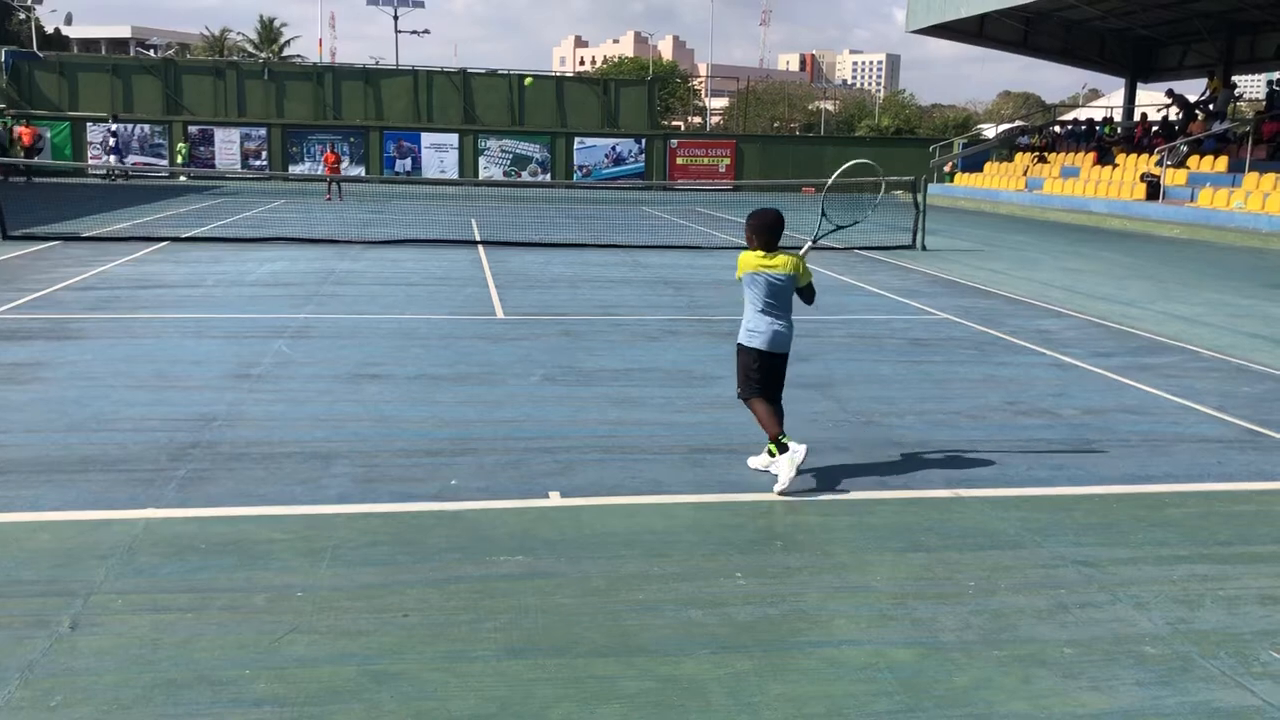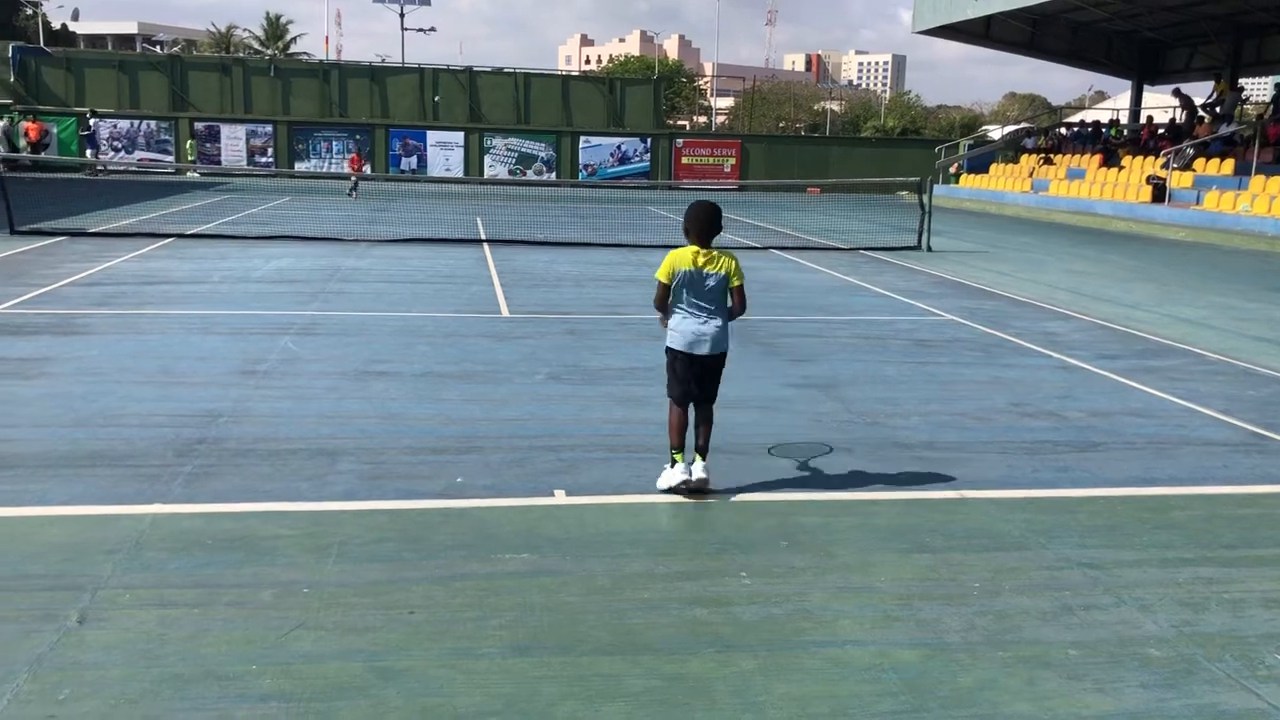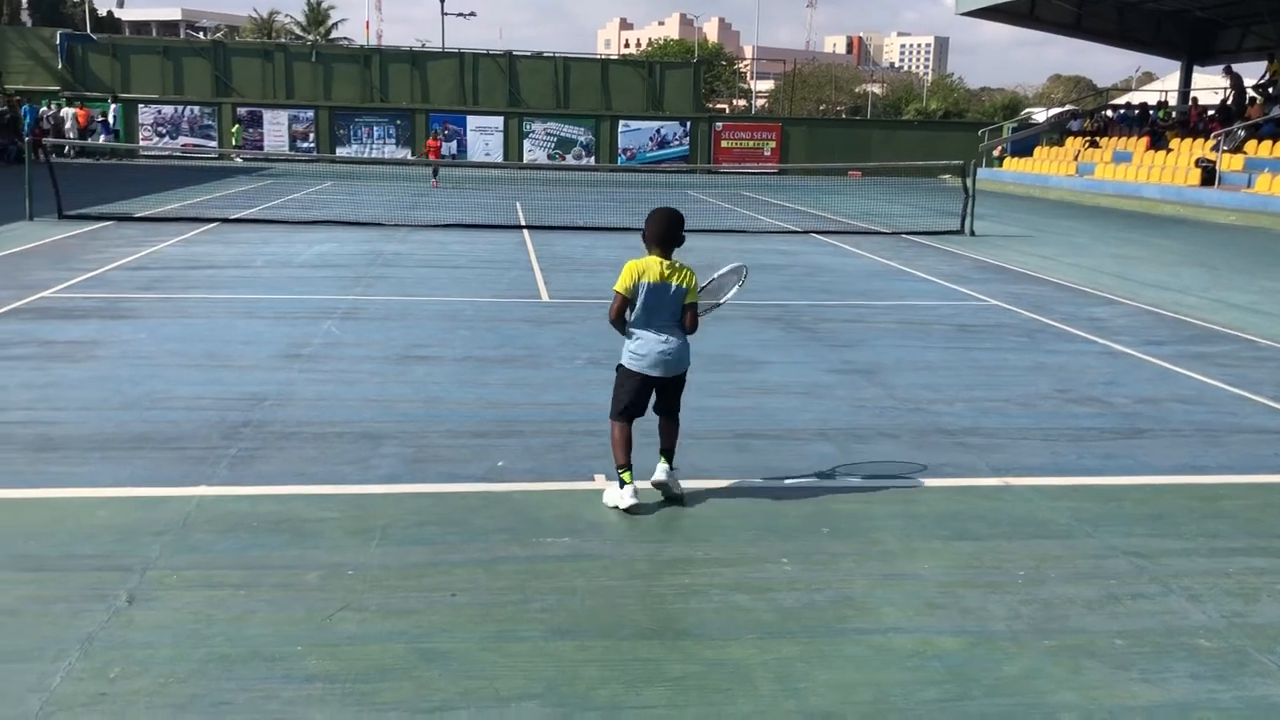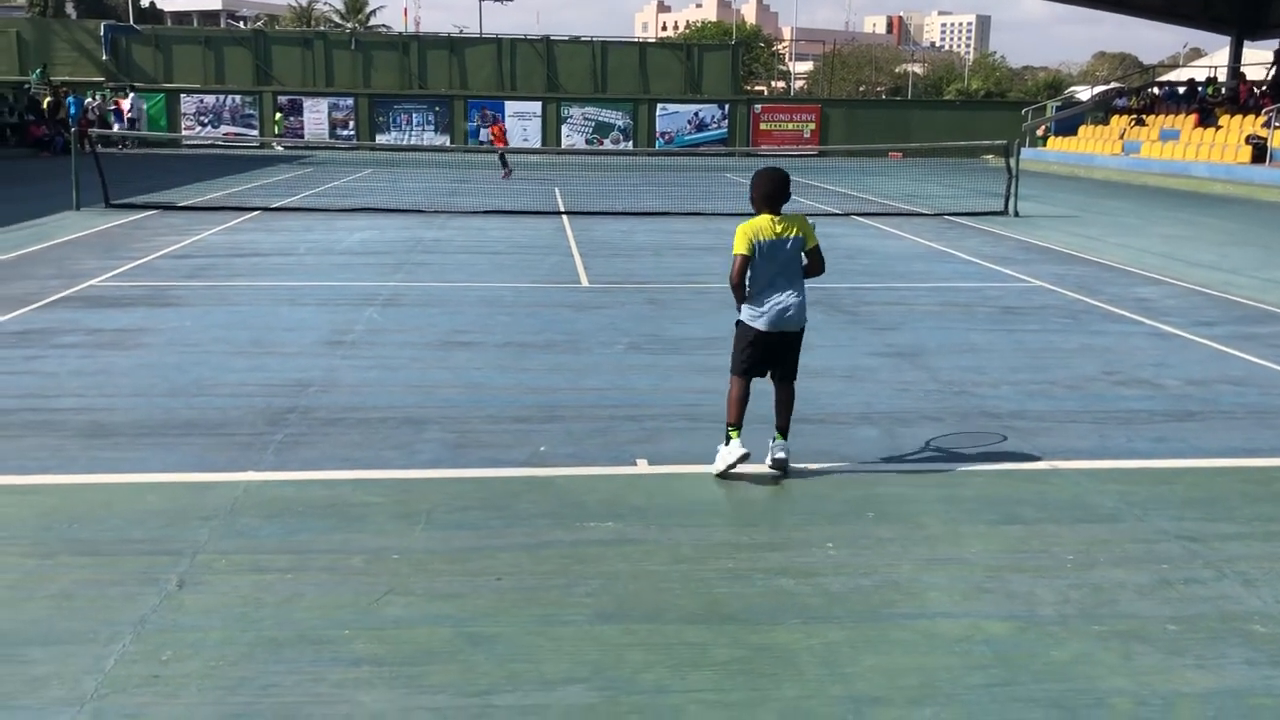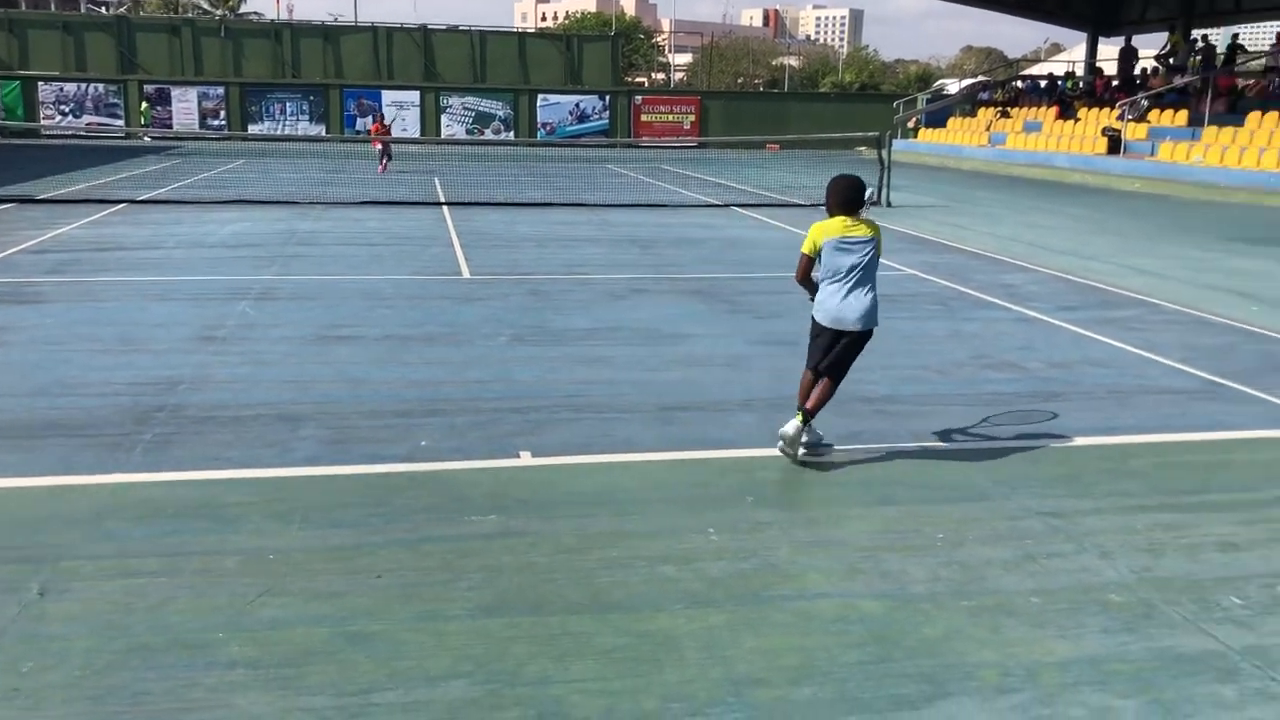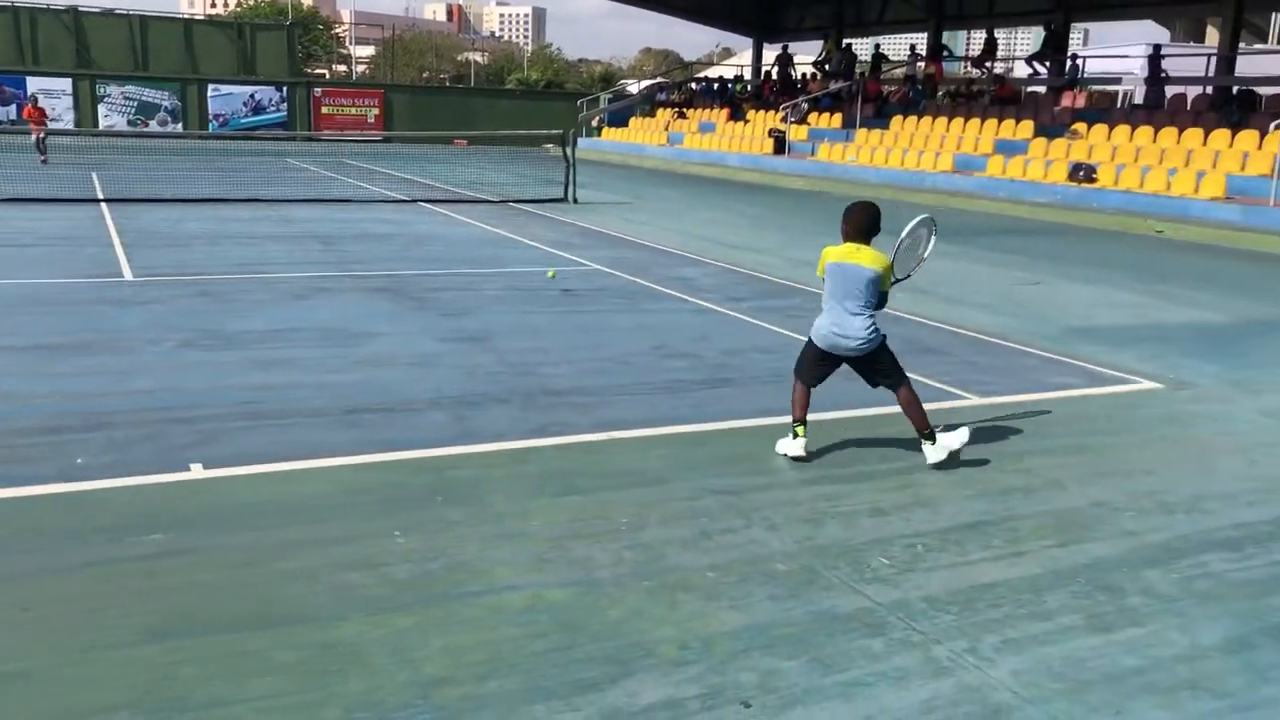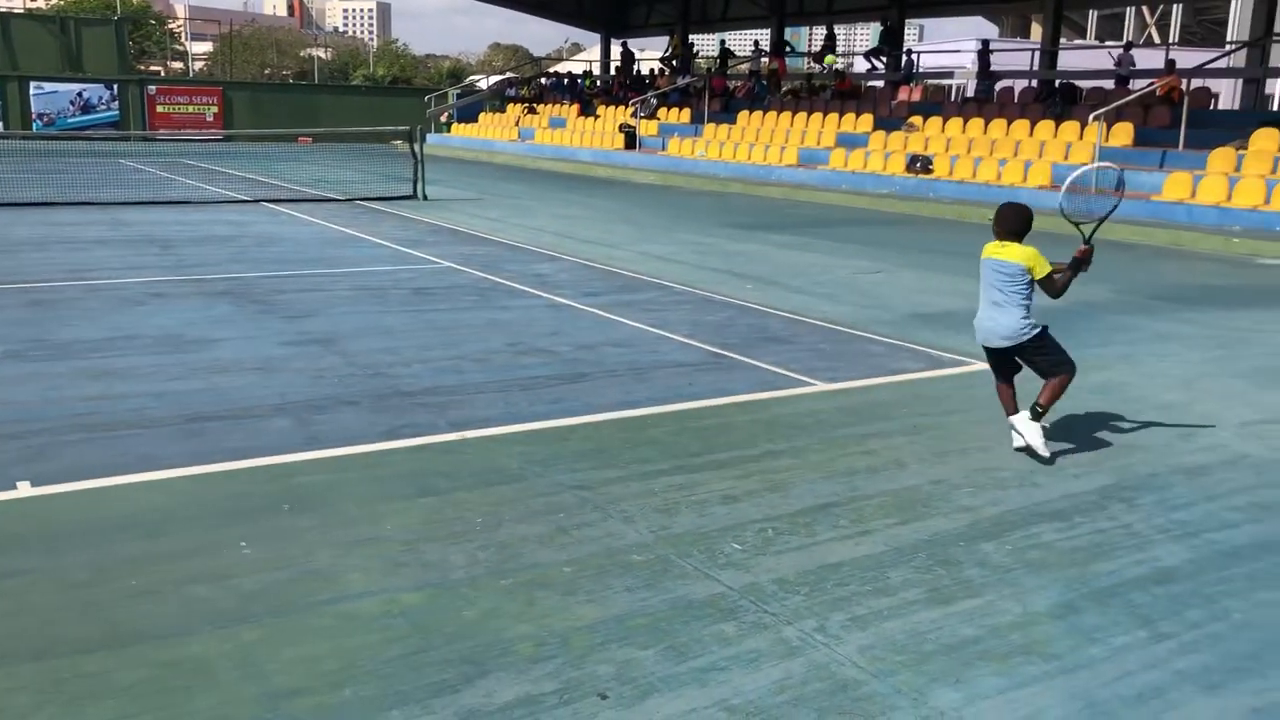
dt=0.7s
person 1, frame 1
left shoulder: (744, 260)
right shoulder: (795, 262)
right elbow: (809, 298)
left hip: (754, 340)
right hip: (781, 341)
left knee: (752, 397)
right knee: (772, 397)
left ankle: (787, 447)
right ankle: (773, 455)
person 1, frame 2
left shoulder: (674, 259)
right shoulder: (729, 262)
left elbow: (660, 302)
right elbow: (740, 307)
left wrist: (667, 315)
left hip: (682, 340)
right hip: (715, 342)
left knee: (679, 402)
right knee: (704, 404)
left ankle: (677, 465)
right ankle: (700, 464)
person 1, frame 3
left shoulder: (635, 269)
right shoulder: (687, 275)
left elbow: (615, 315)
right elbow: (690, 325)
left wrist: (630, 332)
left hip: (639, 357)
right hip: (675, 358)
left knee: (620, 419)
right knee: (668, 413)
left ankle: (625, 485)
right ankle: (665, 466)
person 1, frame 4
left shoulder: (748, 230)
right shoulder: (801, 225)
left elbow: (736, 277)
right elbow: (818, 267)
left wrist: (742, 300)
left hip: (758, 317)
right hip: (793, 316)
left knee: (740, 377)
right knee: (785, 380)
left ankle: (733, 442)
right ankle: (780, 444)
person 1, frame 5
left shoulder: (819, 230)
right shoulder: (873, 232)
left elbow: (800, 276)
left hip: (826, 314)
right hip: (860, 317)
left knee: (814, 369)
right knee: (832, 375)
left ankle: (801, 423)
right ankle: (799, 426)
person 1, frame 6
left shoulder: (829, 255)
right shoulder: (881, 263)
right elbow: (880, 303)
left hip: (826, 335)
right hip: (864, 338)
left knee: (802, 379)
right knee: (900, 384)
left ankle: (797, 439)
right ankle: (931, 442)
person 1, frame 7
left shoulder: (987, 251)
right shoulder: (1029, 255)
right elbow: (1054, 289)
left wrist: (1068, 267)
right wrist: (1076, 264)
left hip: (985, 331)
right hip: (1018, 333)
left knee: (1004, 377)
right knee: (1065, 371)
left ankle: (1018, 424)
right ankle: (1032, 418)
